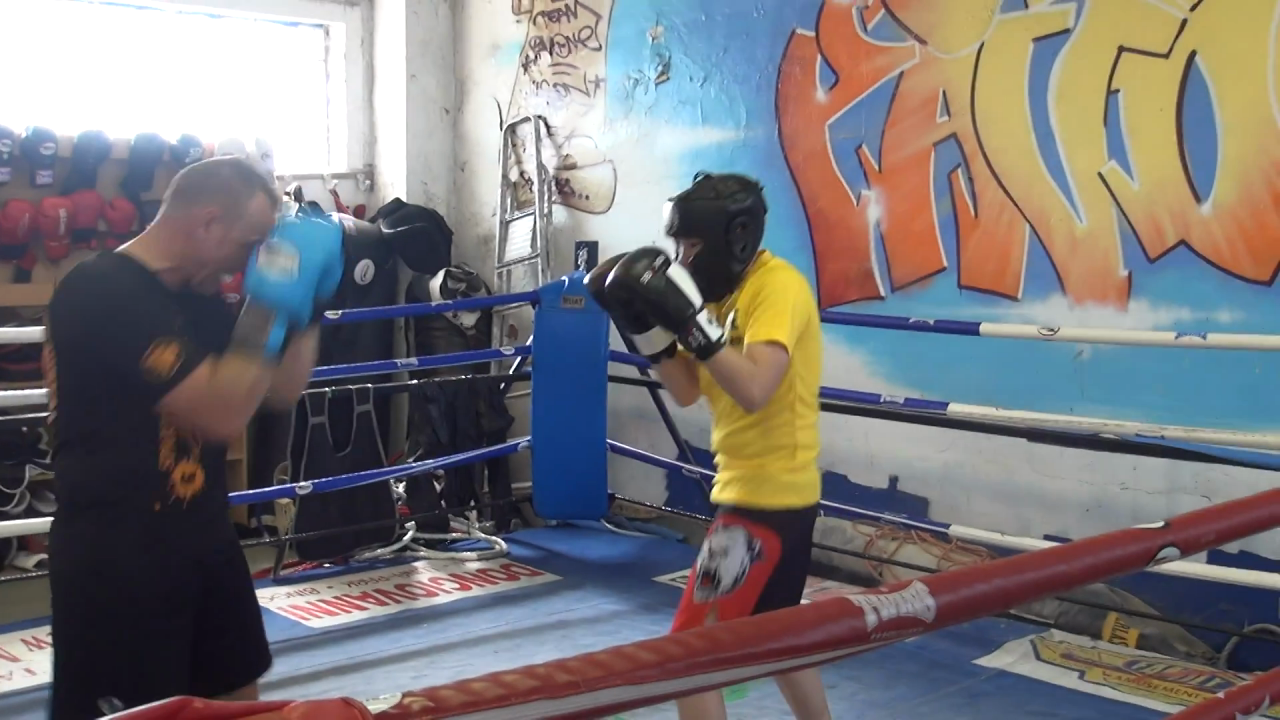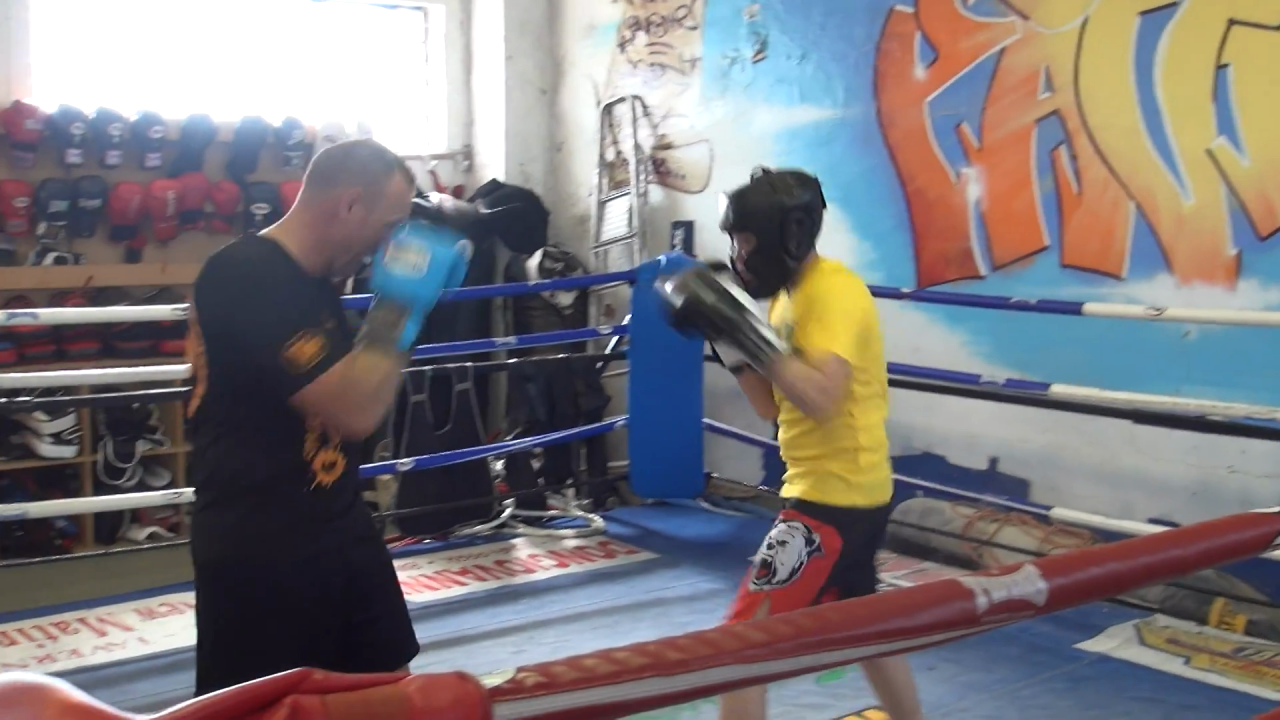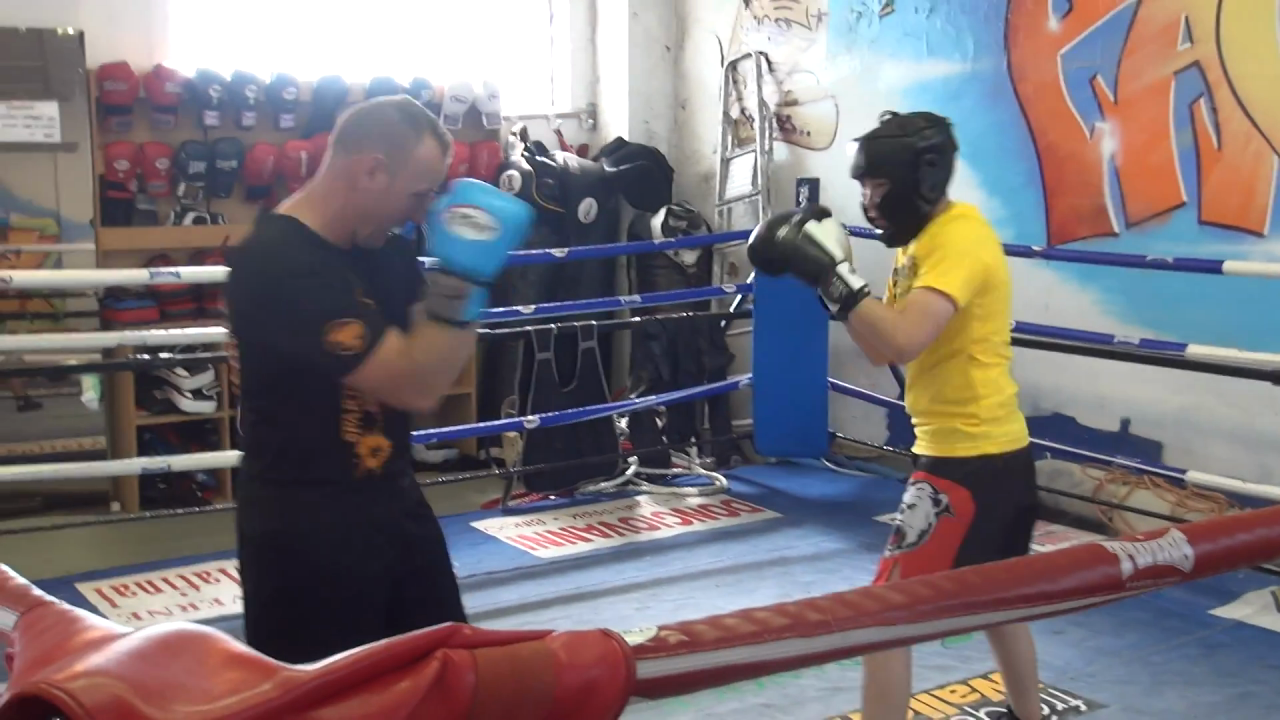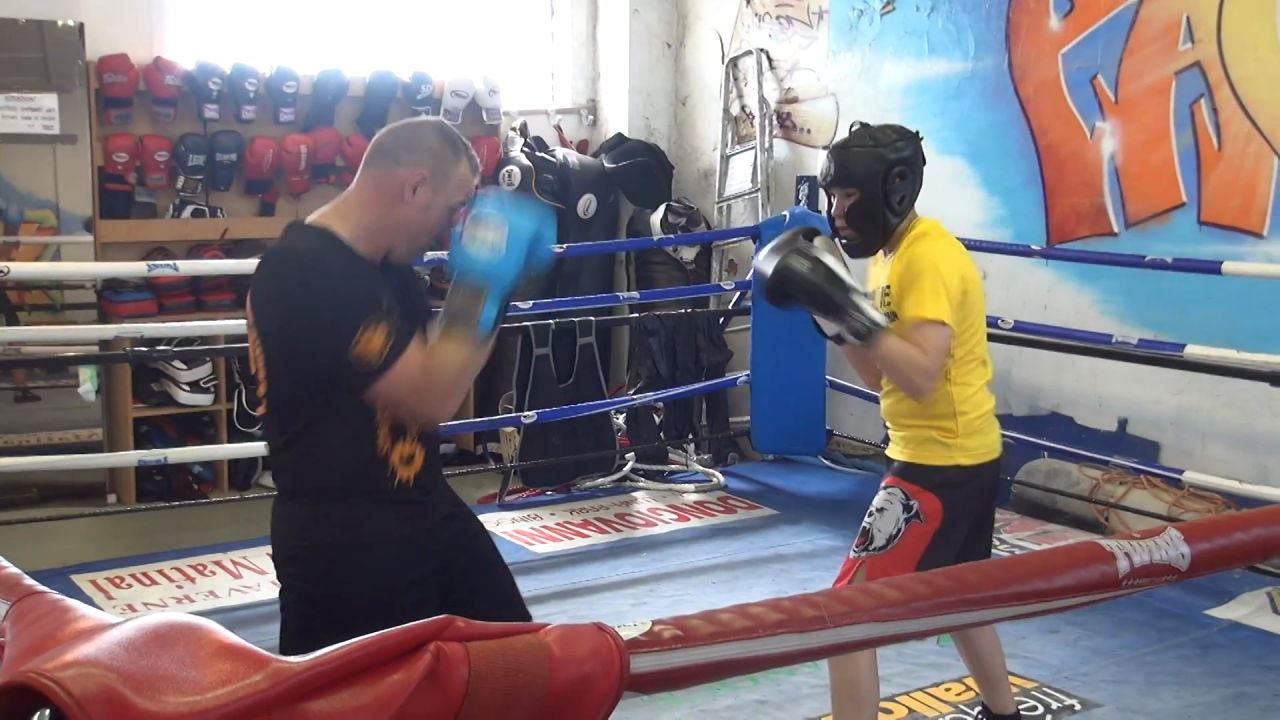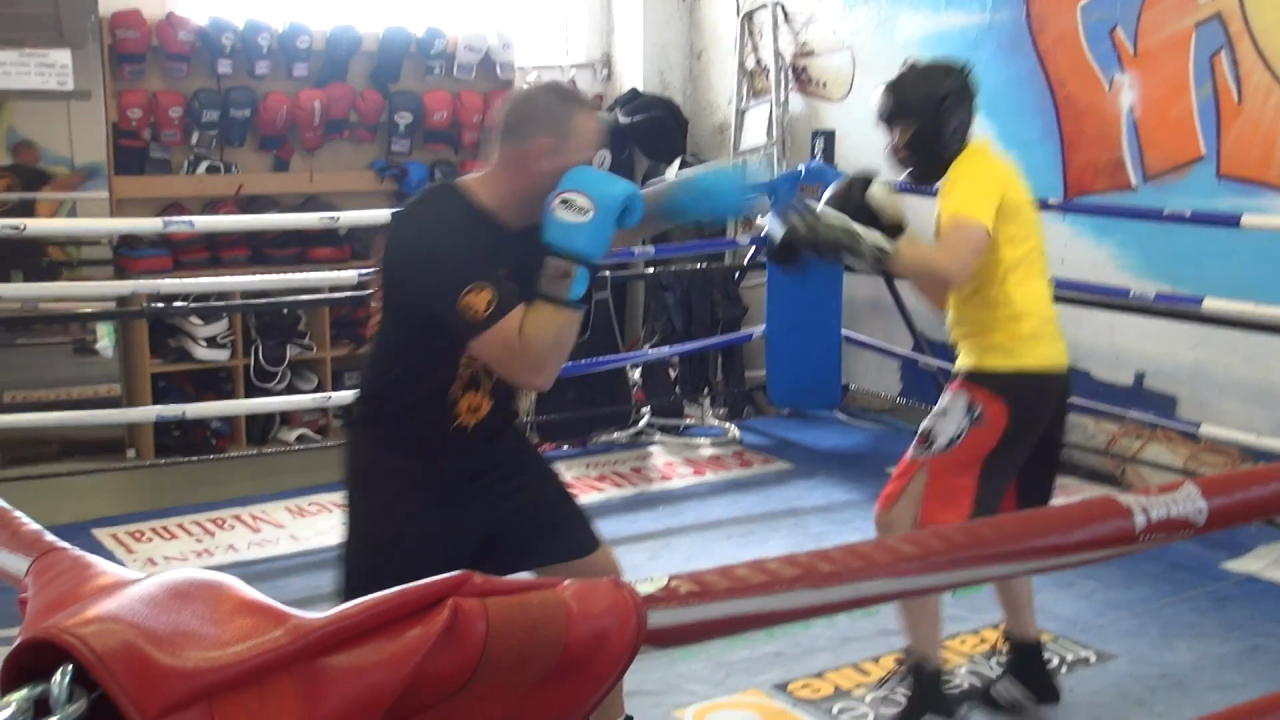
dt=0.7s
person 1, frame 1
left shoulder: (778, 286)
right shoulder: (724, 293)
left elbow: (752, 392)
right elbow: (687, 391)
left wrist: (691, 319)
right wrist: (646, 324)
left hip: (767, 498)
right hip: (764, 493)
person 1, frame 2
left shoulder: (833, 293)
right shoulder: (791, 296)
left elbow: (820, 399)
right elbow: (769, 402)
left wrist: (753, 329)
right wrist: (734, 335)
left hip: (835, 498)
right hip: (854, 491)
person 1, frame 3
left shoulder: (960, 238)
right shoulder: (922, 240)
left elbow: (901, 343)
right elbow: (884, 342)
left wrist: (835, 273)
right wrist: (830, 272)
left hip: (967, 455)
right hip: (998, 450)
person 1, frame 4
left shoulder: (931, 258)
right shoulder: (885, 252)
left elbow: (920, 380)
right elbow: (874, 369)
left wrist: (849, 305)
right wrist: (823, 301)
left hip: (942, 462)
right hip: (962, 460)
person 1, frame 5
left shoulder: (977, 174)
right shoulder: (979, 173)
left elbow: (950, 271)
right elbow: (948, 268)
left wrist: (858, 241)
right wrist: (889, 228)
left hip: (1006, 375)
right hip: (1036, 373)
left knee: (904, 519)
right knee: (991, 526)
person 2, frame 1
left shoulder: (194, 298)
right shoulder: (100, 292)
left elbow: (284, 390)
right elbow: (222, 413)
left wrist: (302, 297)
right wrist: (271, 304)
left hip: (201, 539)
right hip: (116, 557)
person 2, frame 2
left shoulder: (310, 279)
right shoulder: (246, 279)
left elbow: (361, 382)
right elbow: (355, 410)
left wrist: (403, 295)
right wrist: (399, 308)
left hip: (336, 525)
right hip: (258, 540)
person 2, frame 3
left shoulder: (376, 245)
right shoulder: (277, 265)
left elbow: (433, 352)
right elbow: (417, 385)
left wrist: (467, 269)
right wrist: (463, 275)
left hip: (391, 503)
right hip: (309, 530)
person 2, frame 4
left shoulder: (386, 261)
right shoulder: (305, 272)
right elbow: (432, 398)
left wrist: (502, 269)
right wrist: (483, 277)
left hip: (429, 512)
right hip: (343, 539)
person 2, frame 5
left shoulder: (527, 214)
right shoulder: (434, 233)
left elbow: (623, 218)
right elbow: (532, 367)
left wrist: (681, 197)
right wrist: (572, 253)
left hip: (490, 455)
right hip: (406, 477)
left knee: (598, 582)
